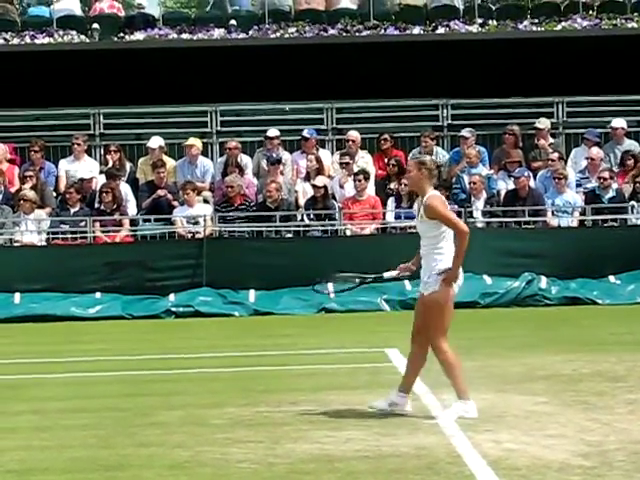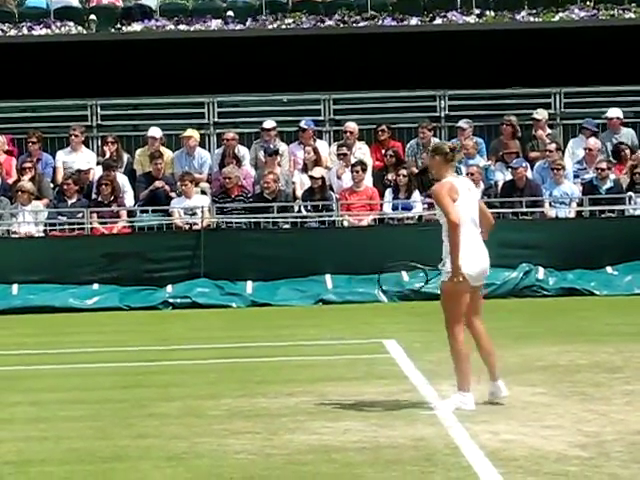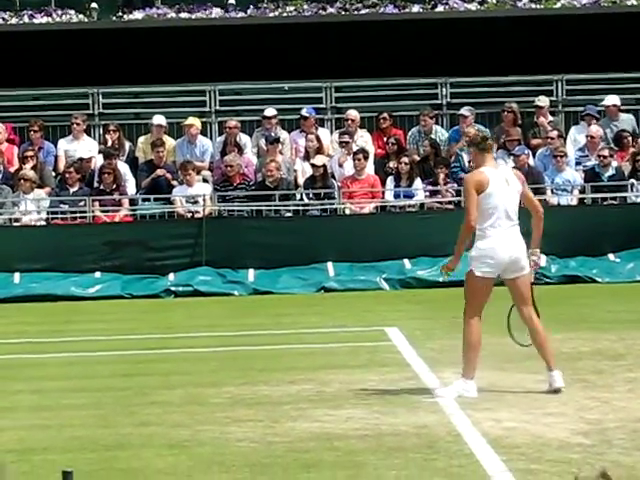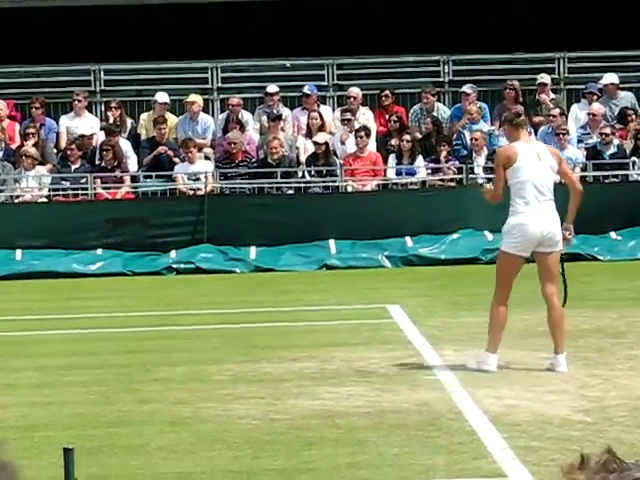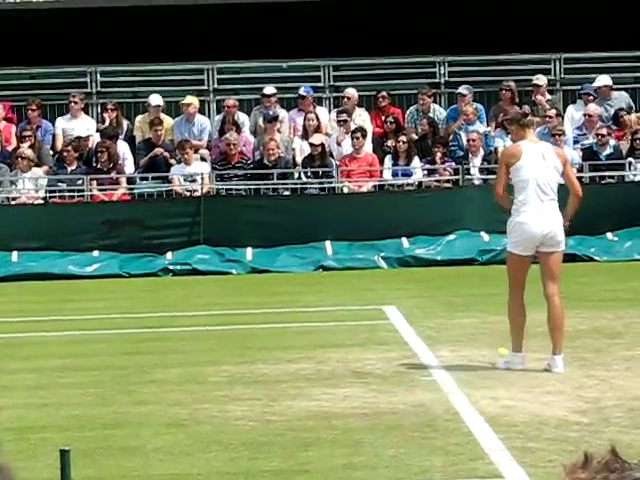
dt=0.3s
person 1, frame 1
left shoulder: (432, 201)
right shoulder: (423, 200)
left elbow: (463, 231)
left wrist: (454, 269)
right wrist: (416, 262)
left hip: (441, 276)
right hip: (431, 274)
left knee: (437, 342)
right knee: (418, 338)
left ankle: (465, 402)
right ankle: (401, 397)
person 1, frame 2
left shoulder: (442, 187)
right shoulder: (469, 184)
left elbow: (454, 223)
right elbow: (488, 221)
left wrist: (455, 264)
left hip: (462, 262)
right hip: (480, 257)
left knee: (455, 328)
right knee: (474, 323)
left ankle: (464, 394)
right ankle: (496, 383)
person 1, frame 3
left shoulder: (474, 178)
right shoulder: (515, 175)
left elbow: (470, 222)
right elbow: (538, 212)
left wrist: (455, 257)
right wrist: (534, 249)
left hip: (489, 250)
right hip: (515, 247)
left knee: (472, 316)
right knee: (528, 313)
left ankle: (467, 382)
right ankle: (554, 375)
person 1, frame 4
left shoulder: (506, 152)
right shoulder: (552, 152)
left elbow: (497, 195)
right elbow: (576, 188)
left wrist: (488, 191)
right wrist: (568, 223)
left hip: (522, 225)
right hip: (551, 224)
left knee: (501, 293)
right knee: (551, 293)
left ankle: (490, 356)
right ankle: (559, 357)
person 1, frame 5
left shoulder: (511, 152)
right shoulder: (558, 153)
left elbow: (499, 193)
right elbow: (577, 193)
right wrist: (564, 220)
left hip: (524, 223)
right hip: (552, 223)
left knee: (516, 293)
right knee: (552, 292)
left ankle: (517, 355)
right ankle: (557, 357)
